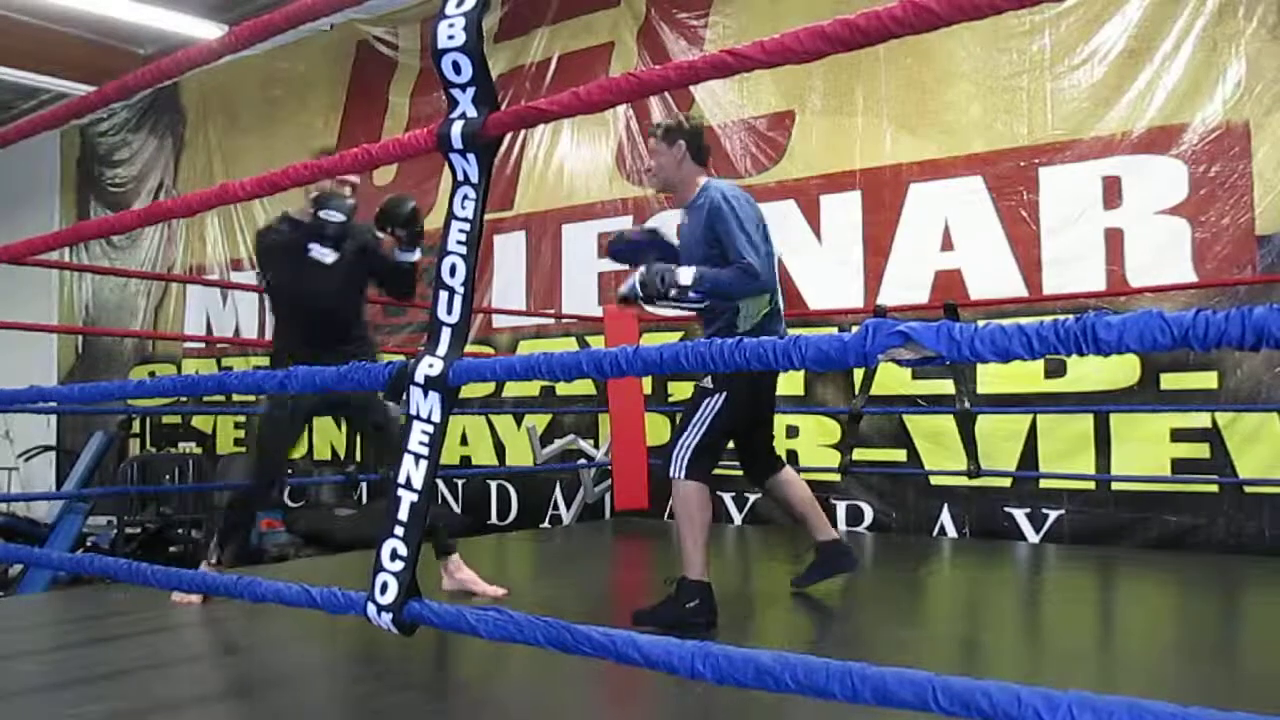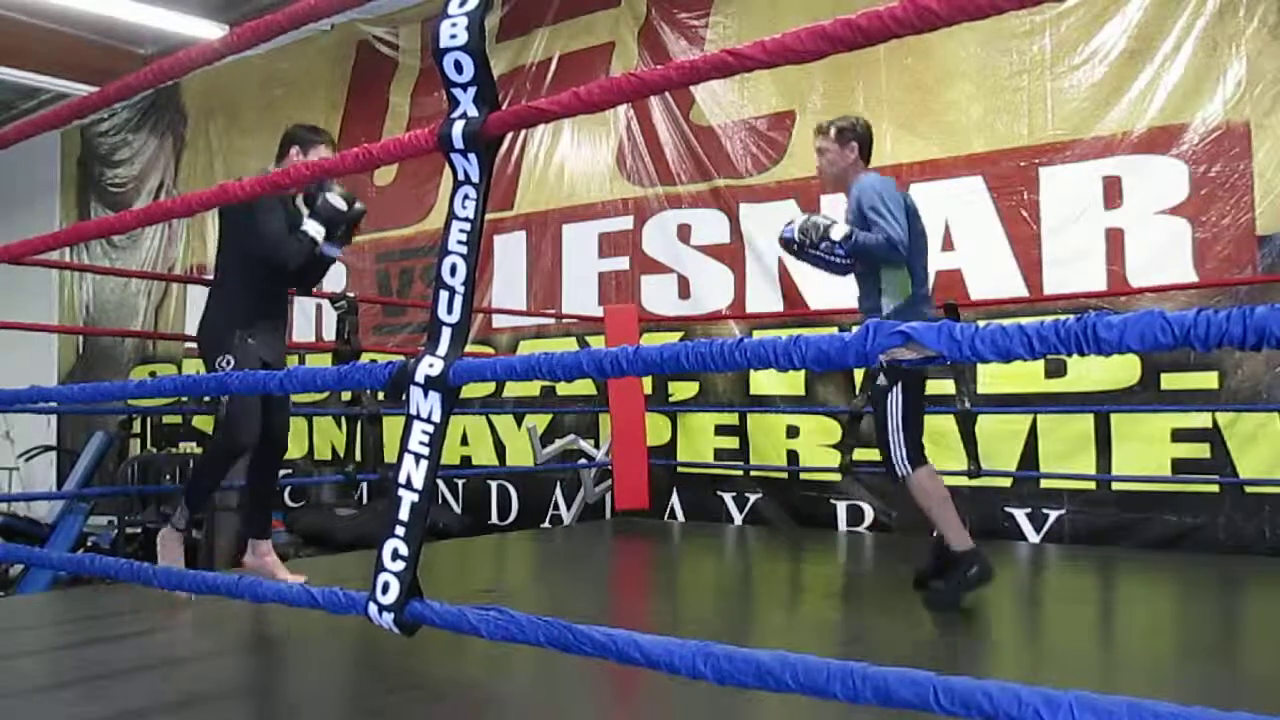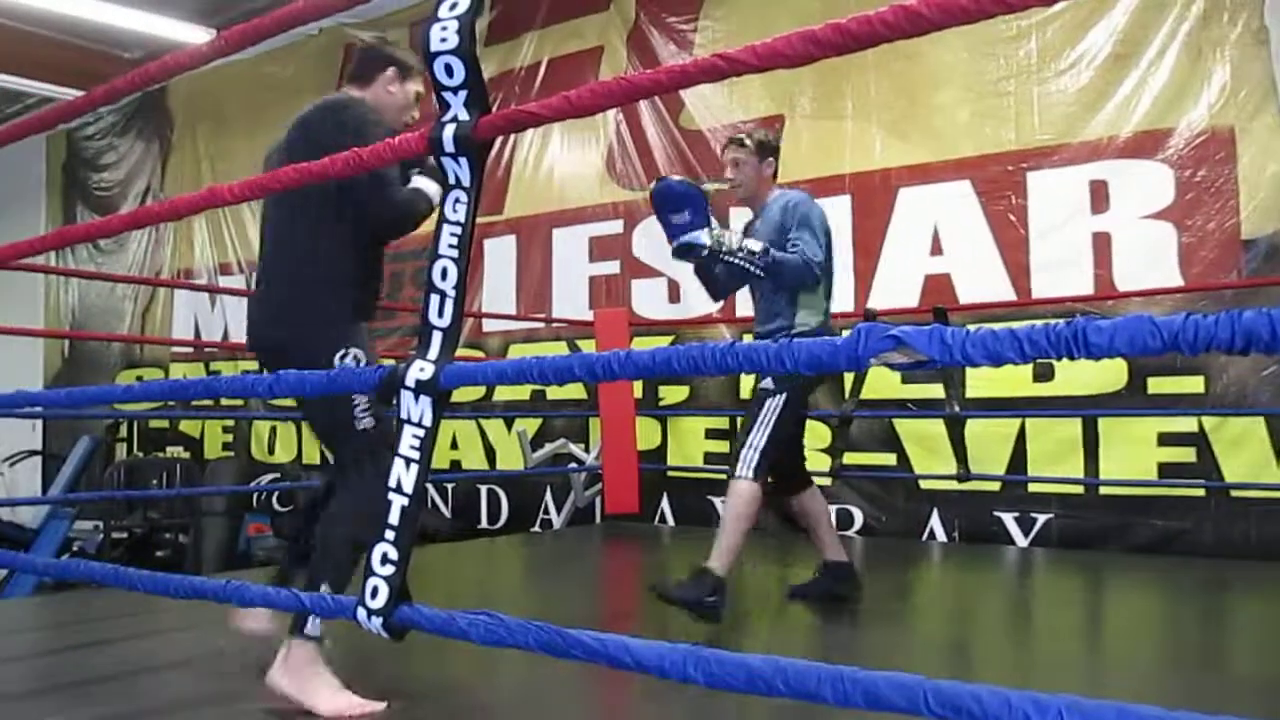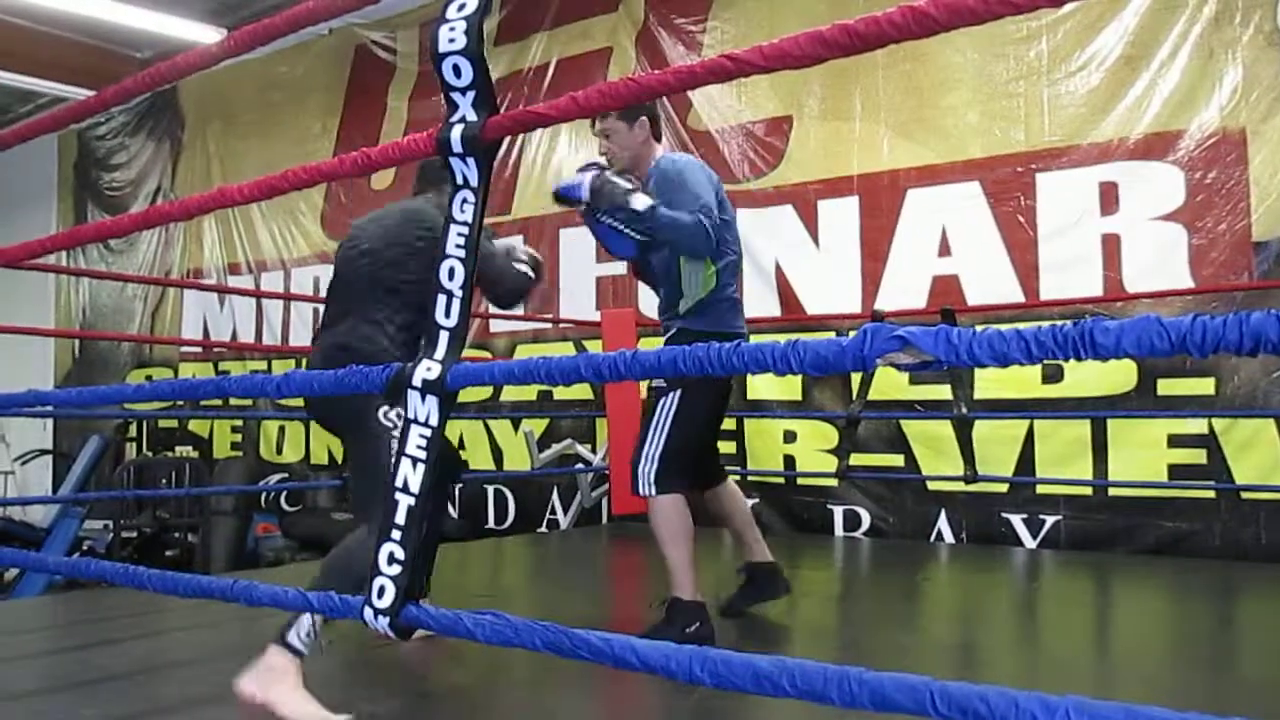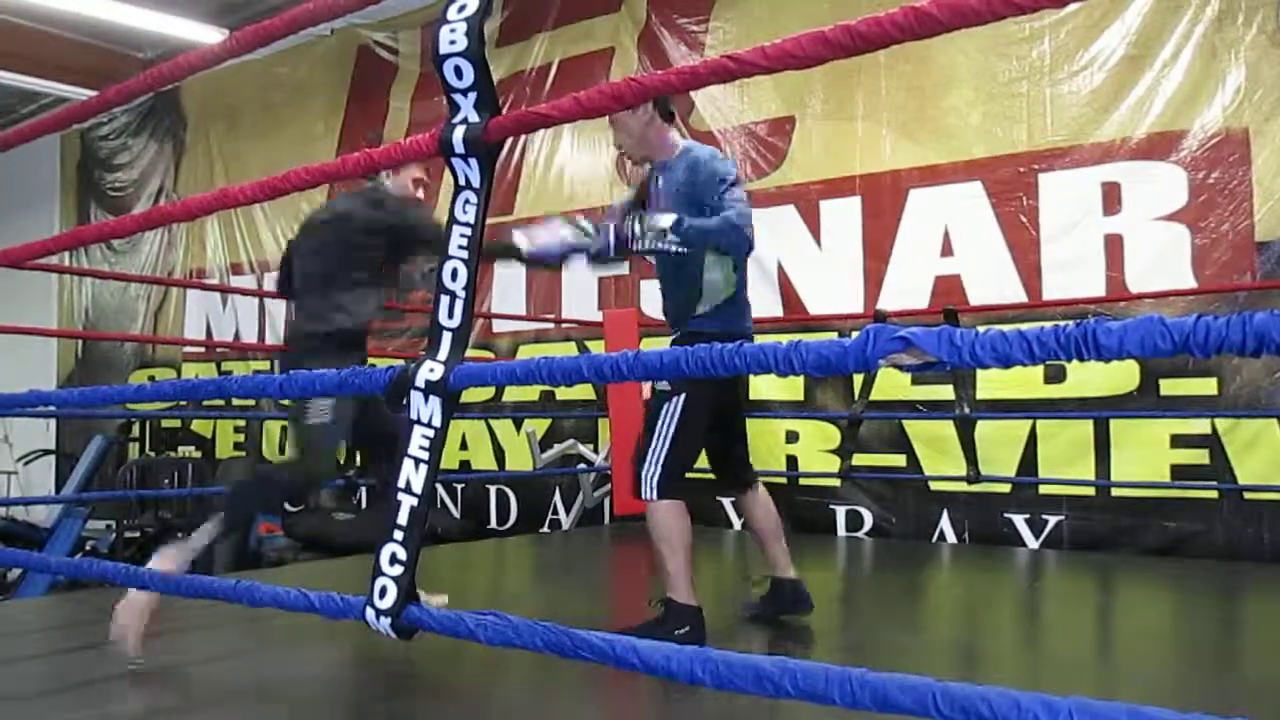
dt=1s
person 1, frame 1
left shoulder: (359, 236)
right shoulder: (277, 238)
left elbow: (401, 291)
right elbow: (296, 303)
left wrist: (409, 245)
right wrist: (324, 241)
left hip: (353, 369)
right hip: (298, 372)
right knee: (266, 475)
left ankle: (451, 567)
right ankle: (212, 567)
person 1, frame 2
left shoulder: (289, 206)
right shoulder: (255, 197)
left elbow: (301, 277)
right elbow: (282, 258)
left wrist: (337, 237)
right wrist: (318, 221)
left hip: (267, 339)
right hip: (232, 335)
left knee: (272, 446)
right knee: (238, 436)
left ankle: (259, 551)
right ankle: (175, 530)
person 1, frame 3
left shoulder: (311, 129)
right shoulder: (354, 120)
right elbow: (387, 214)
left wrist: (414, 178)
right wrist: (432, 180)
left hip: (289, 323)
right hip: (322, 327)
left knee: (355, 468)
right knee: (371, 474)
right ankle: (301, 656)
person 1, frame 4
left shoulder: (368, 229)
right shoulder: (446, 215)
right elbow: (506, 288)
right wrist: (520, 262)
left hip: (332, 376)
left knee: (441, 473)
left ankle: (408, 610)
right ankle: (277, 669)
person 1, frame 5
left shoulder: (324, 218)
right shoulder: (383, 204)
left elbow: (287, 281)
right elbow: (453, 243)
right wrist: (521, 246)
left hip: (337, 360)
right hip: (326, 353)
left knee: (398, 448)
right knee: (314, 468)
right ankle: (178, 559)
person 2, frame 1
left shoulder: (722, 199)
right shoulder: (694, 208)
left elbow: (753, 276)
right elbow: (693, 269)
left wrist: (677, 280)
right wrist: (654, 276)
left knee: (686, 458)
right knee: (759, 458)
left ankle: (694, 593)
right ankle: (831, 547)
person 2, frame 2
left shoulder: (872, 188)
right shoulder: (867, 193)
left elbow: (895, 248)
left wrist: (836, 234)
right wrist: (816, 246)
left knee: (902, 451)
right knee: (900, 448)
left ankle: (966, 557)
right ankle: (949, 547)
person 2, frame 3
left shoulder: (794, 206)
right shoulder: (755, 226)
left elbow: (810, 270)
right elbow: (721, 288)
left wrist: (744, 247)
right wrist: (699, 247)
left knee: (749, 462)
right knee: (784, 470)
left ankle: (710, 583)
right ankle: (838, 568)
person 2, frame 4
left shoulder: (678, 171)
right shoulder: (658, 184)
left elbow: (697, 239)
left wrist: (626, 200)
right wrist: (618, 232)
left hip: (702, 335)
right hip: (708, 336)
left knee: (655, 469)
right knee: (699, 466)
left ankle: (687, 616)
right ankle: (762, 570)
person 2, frame 5
left shoulder: (701, 164)
right shoulder: (665, 178)
left elbow: (735, 233)
right elbow: (636, 237)
left wrist: (657, 224)
left hip: (707, 338)
right hip: (712, 339)
left knee: (657, 474)
right knee: (734, 468)
left ankle: (682, 616)
right ankle: (787, 587)
